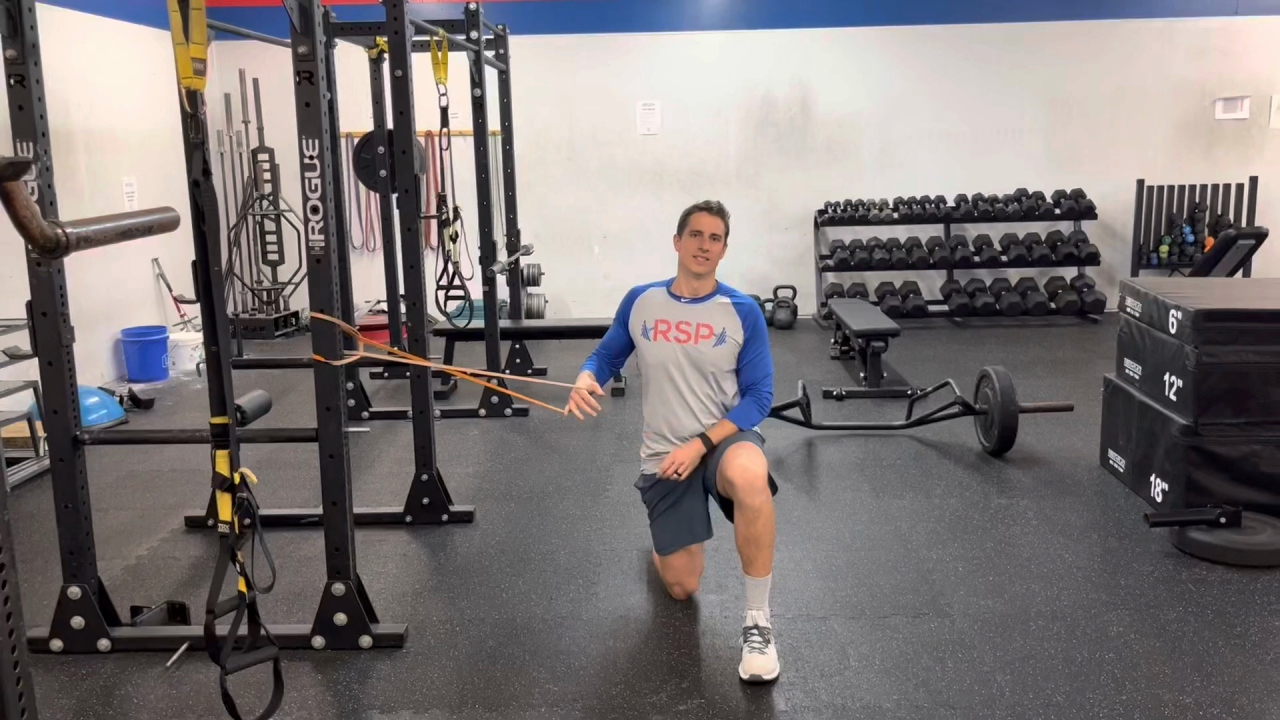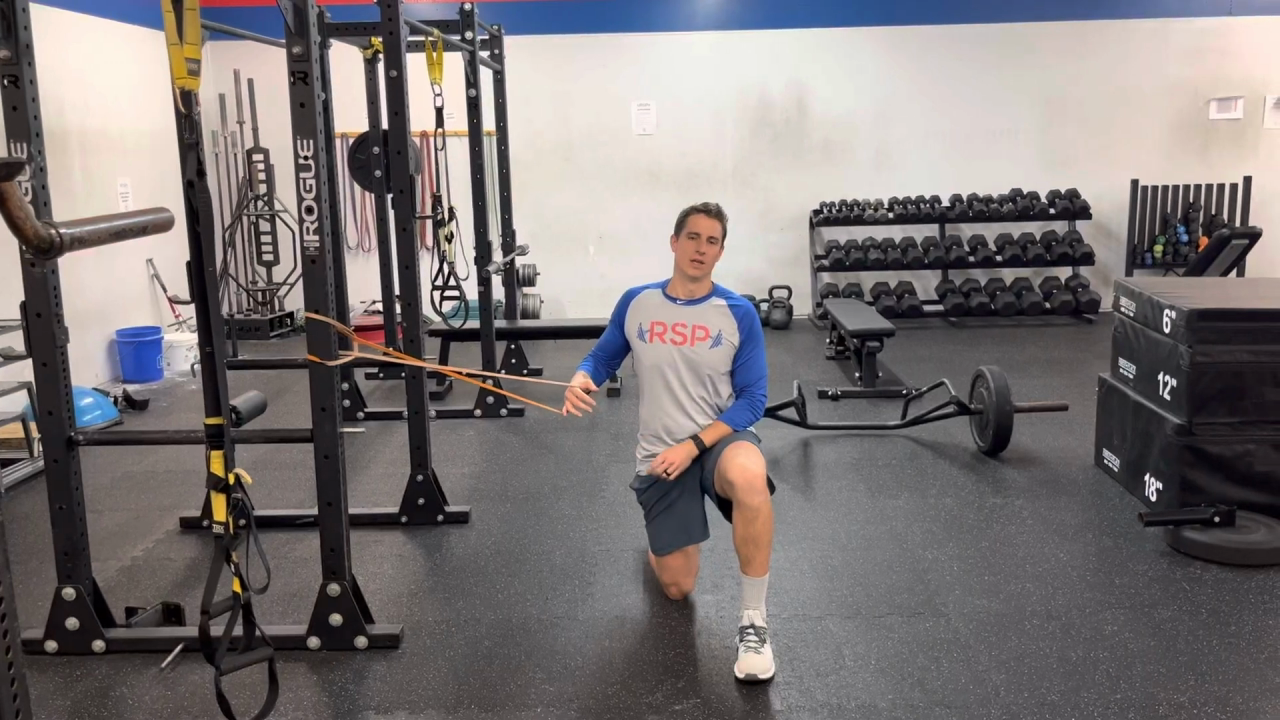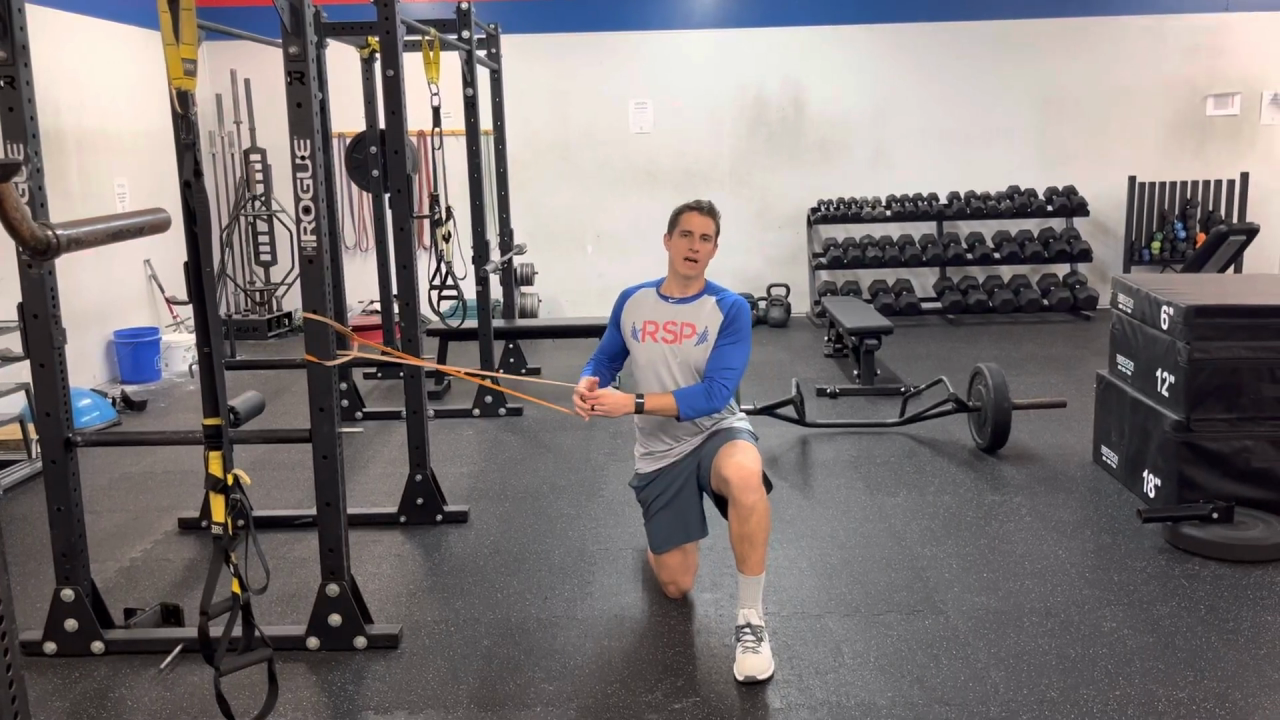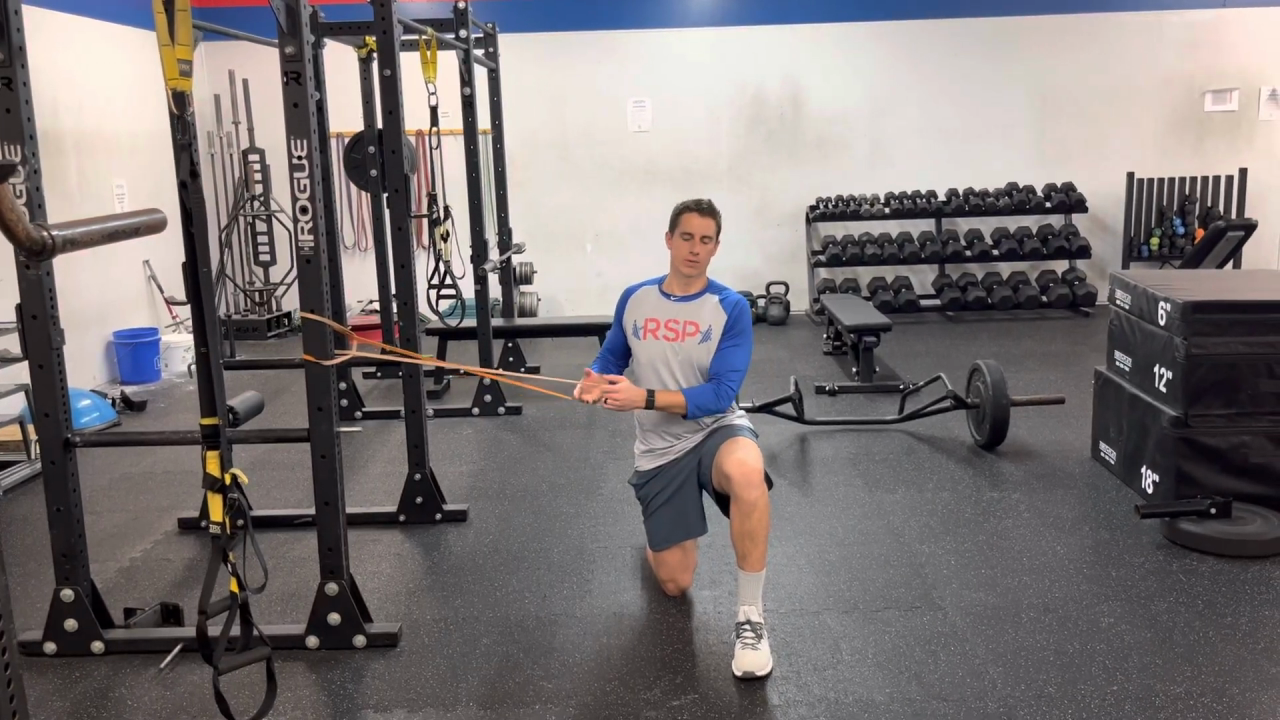
dt=1s
person 1, frame 1
left shoulder: (743, 311)
right shoulder: (639, 302)
left elbow: (758, 396)
right elbow: (607, 356)
left wrist: (700, 444)
right wrist: (585, 380)
left hip: (726, 439)
right hip: (664, 456)
left knee: (749, 478)
right knee: (681, 588)
left ankle: (757, 620)
right ankle: (668, 539)
person 1, frame 2
left shoulder: (739, 313)
right shoulder: (635, 303)
left elbow: (752, 400)
right elbow: (602, 358)
left wrist: (692, 445)
right wrist: (581, 379)
left hip: (720, 439)
right hip: (659, 456)
left knee: (750, 479)
right knee: (677, 587)
left ankle: (754, 620)
right ankle: (665, 540)
person 1, frame 3
left shoulder: (731, 309)
right shoulder: (632, 301)
left elbow: (715, 395)
right elbow: (604, 361)
left wrist: (633, 403)
right wrist: (586, 386)
left hip: (717, 432)
right hip: (659, 453)
left knee: (745, 477)
right knee: (676, 586)
left ankle: (751, 620)
right ankle: (666, 533)
person 1, frame 4
left shoulder: (731, 308)
right shoulder: (634, 299)
left elbow: (721, 395)
right elbow: (612, 359)
left wrist: (644, 398)
right wrist: (595, 382)
left hip: (716, 430)
right hip: (659, 450)
left knee: (747, 474)
right knee: (675, 583)
left ankle: (750, 616)
right ankle: (664, 535)
